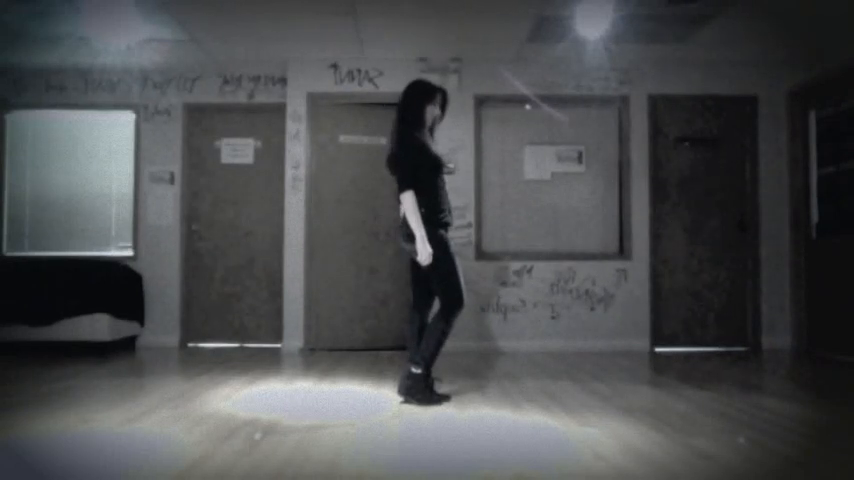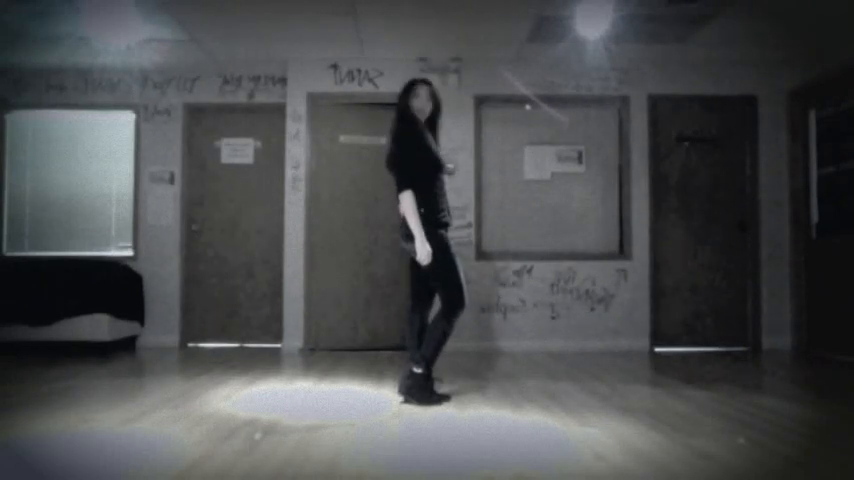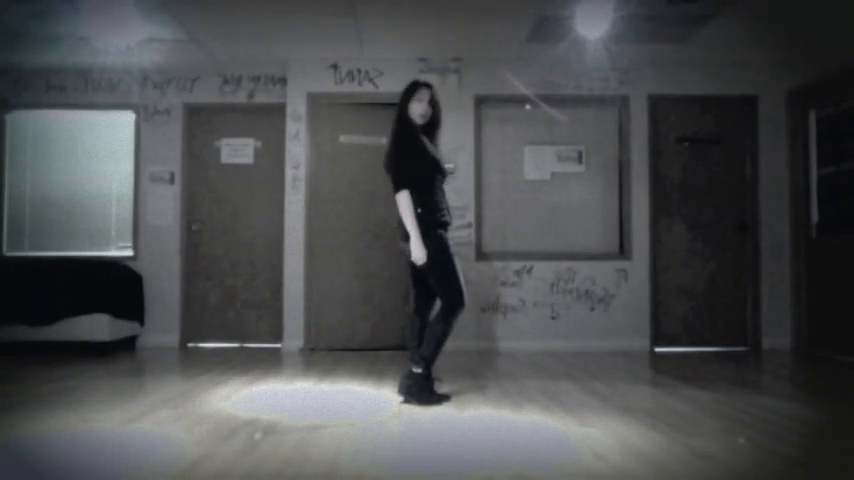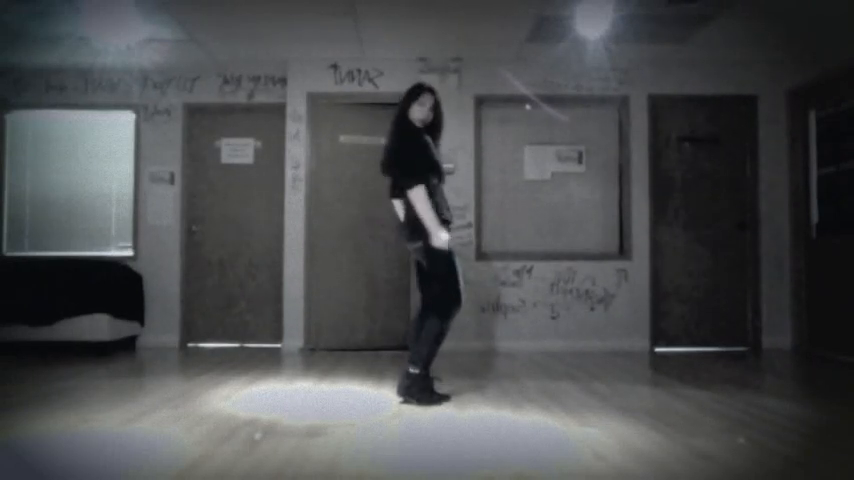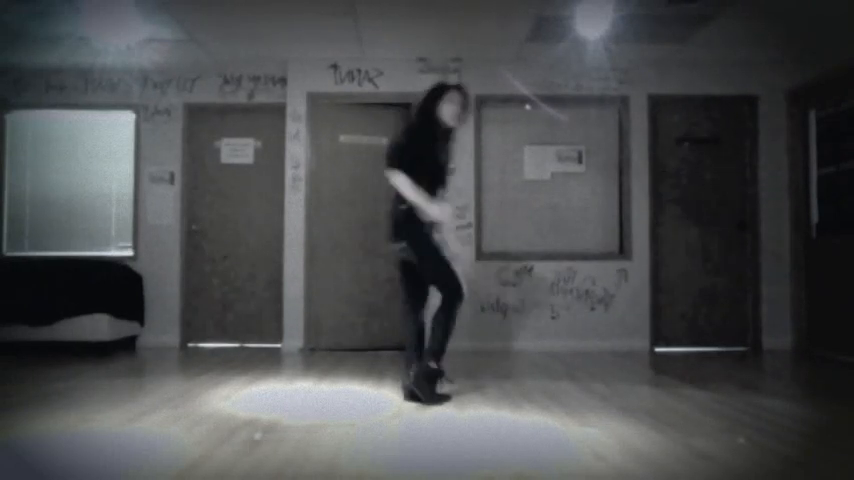
dt=0.4s
person 1, frame 1
left shoulder: (417, 141)
right shoulder: (410, 141)
right elbow: (406, 191)
right wrist: (422, 237)
left hip: (427, 231)
right hip: (426, 230)
left knee: (422, 305)
right knee: (452, 302)
left ankle: (416, 379)
right ankle: (416, 376)
person 1, frame 2
left shoulder: (421, 138)
right shoulder: (407, 137)
right elbow: (405, 190)
right wrist: (420, 237)
left hip: (428, 230)
right hip: (425, 230)
left knee: (421, 305)
right knee: (454, 302)
left ankle: (416, 379)
right ankle: (416, 376)
person 1, frame 3
left shoulder: (420, 140)
right shoulder: (405, 139)
right elbow: (401, 190)
right wrist: (415, 237)
left hip: (429, 231)
right hip: (424, 231)
left knee: (424, 304)
right knee: (453, 301)
left ankle: (416, 379)
right ankle: (416, 376)
person 1, frame 4
left shoulder: (410, 141)
right shoulder: (410, 138)
left elbow: (397, 195)
right elbow: (415, 185)
right wrist: (435, 228)
left hip: (420, 233)
right hip: (427, 232)
left knee: (431, 304)
right knee: (448, 302)
left ankle: (417, 379)
right ankle: (414, 378)
person 1, frame 5
left shoulder: (436, 141)
right shoulder: (420, 133)
right elbow: (394, 170)
right wrist: (427, 205)
left hip: (408, 229)
right hip: (413, 229)
left knee: (415, 303)
right knee: (453, 292)
left ankle: (415, 378)
right ankle: (427, 371)
